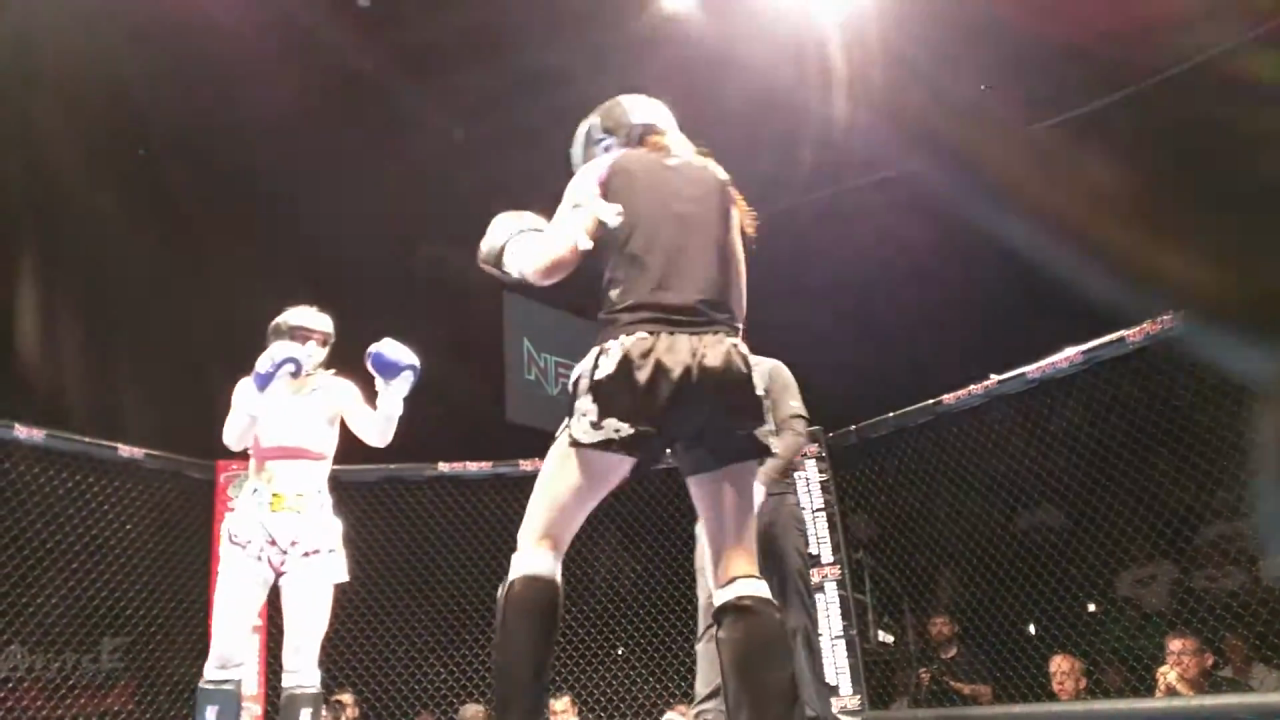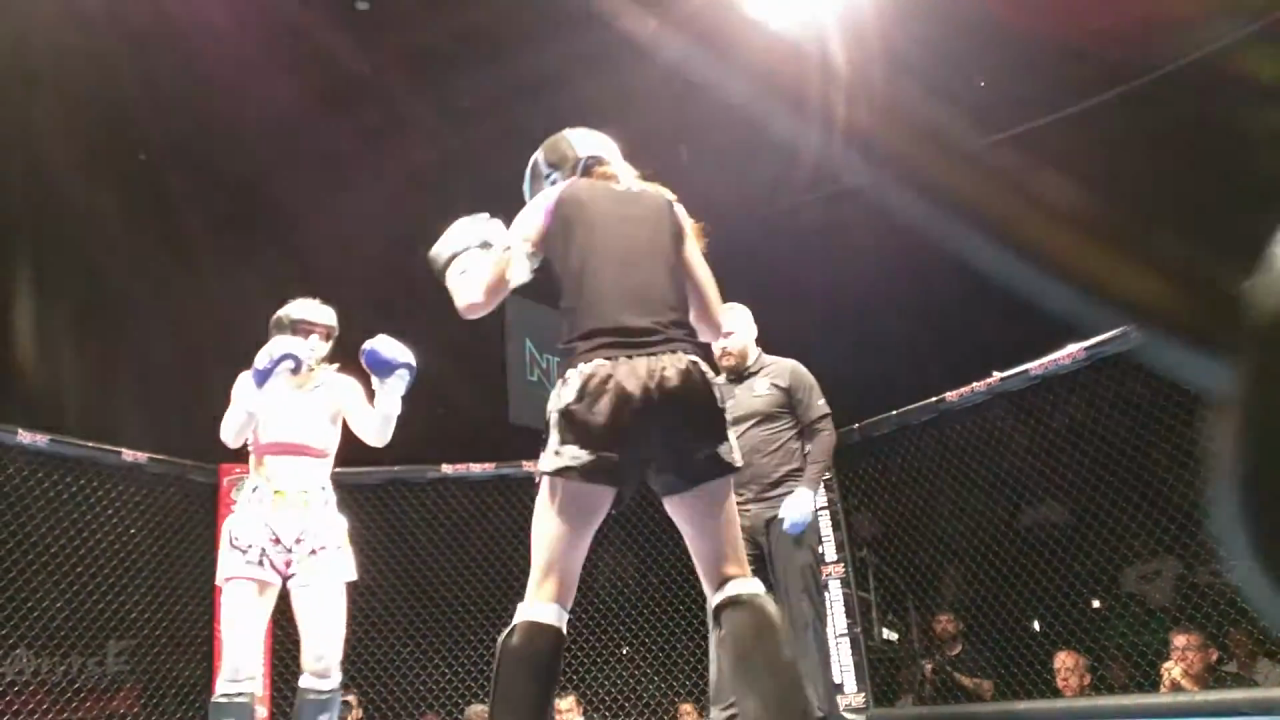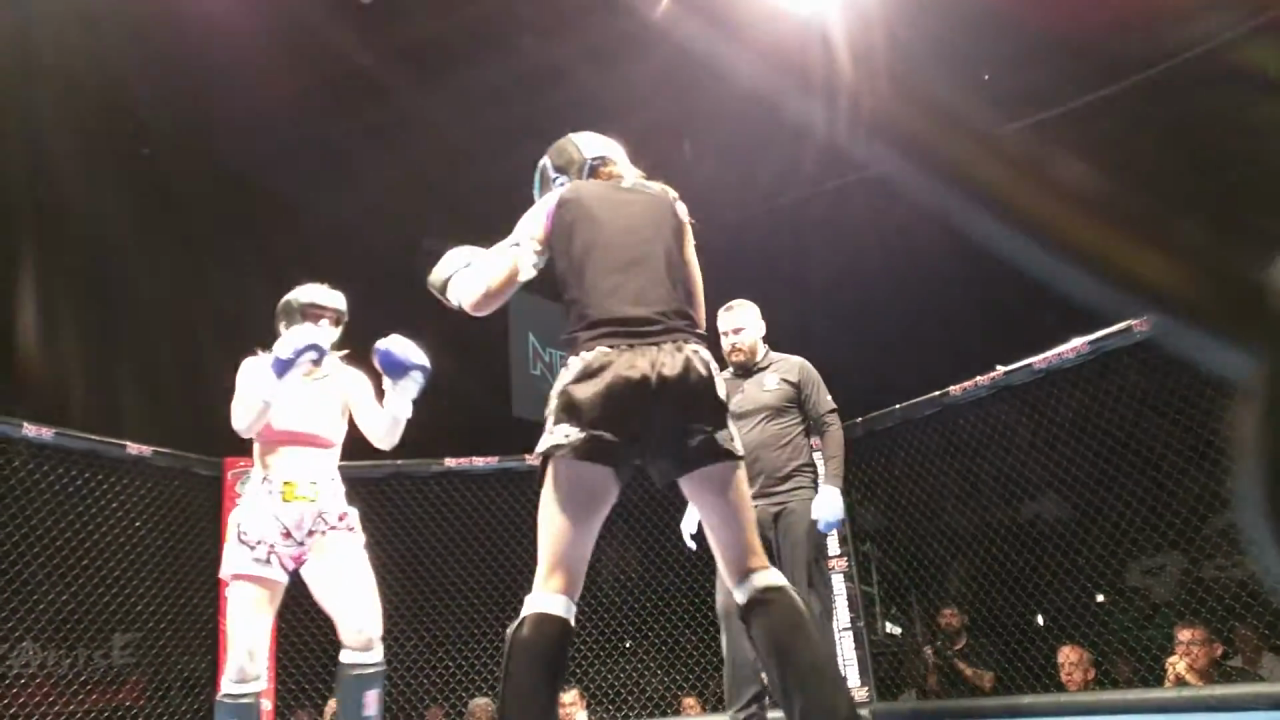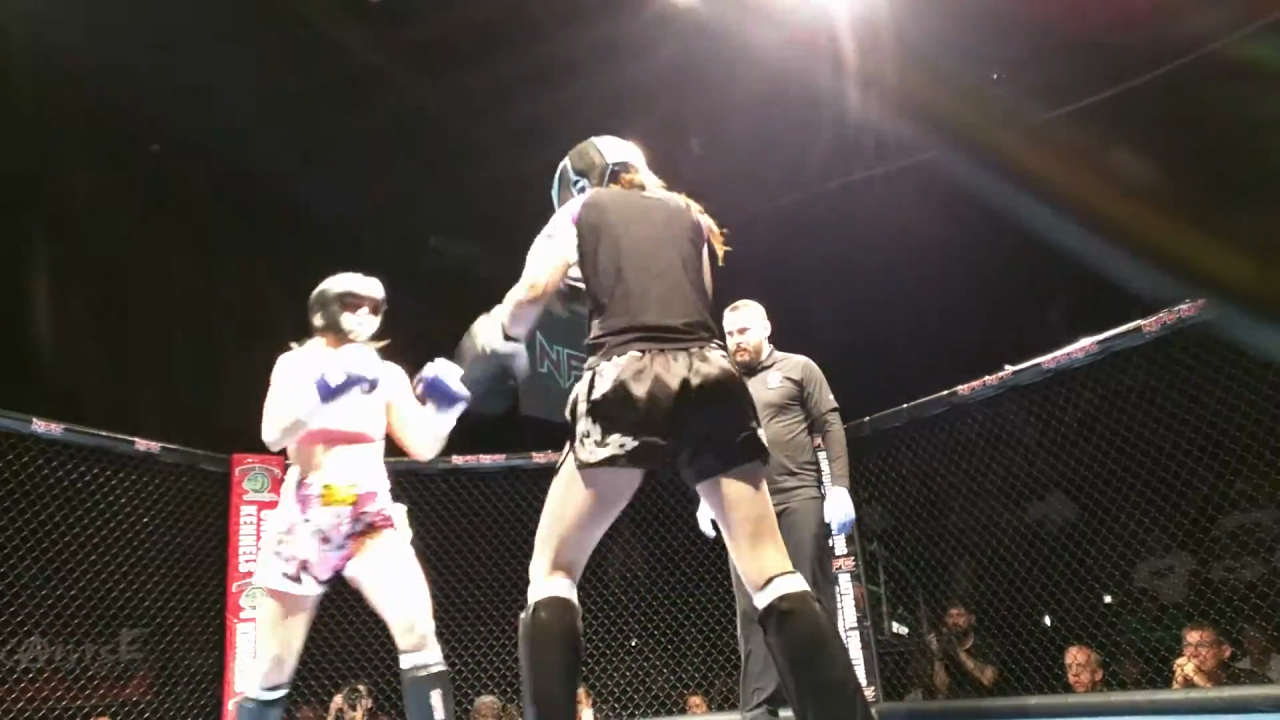
dt=0.2s
person 1, frame 1
left shoulder: (605, 169)
right shoulder: (715, 180)
left elbow: (550, 263)
left wrist: (513, 250)
left hip: (636, 362)
right hip: (721, 366)
left knee: (539, 543)
right knee: (738, 574)
person 1, frame 2
left shoulder: (553, 201)
right shoulder: (664, 204)
left elbow: (475, 300)
right elbow: (711, 322)
left wrist: (462, 254)
left hip: (599, 389)
right hip: (681, 383)
left knee: (547, 592)
right knee: (731, 580)
person 1, frame 3
left shoulder: (558, 202)
right shoulder: (666, 202)
left elbow: (482, 296)
left wrist: (453, 275)
left hip: (601, 381)
right hip: (685, 374)
left knee: (554, 584)
right knee: (748, 568)
person 1, frame 4
left shoulder: (581, 209)
right shoulder: (685, 214)
left elbow: (531, 295)
left wrist: (494, 330)
left hip: (627, 383)
right hip: (711, 380)
left knee: (552, 570)
right knee: (770, 571)
person 2, frame 1
left shoulder: (336, 391)
right shoulder: (251, 387)
left elbow: (378, 435)
right elbow: (233, 439)
left wrist: (393, 390)
right wrist: (262, 387)
left hip: (313, 527)
right hip: (254, 522)
left knee: (301, 661)
right knee: (226, 651)
person 2, frame 2
left shoulder: (339, 387)
right shoulder: (252, 382)
left elbow: (376, 435)
right elbow: (231, 436)
left wrist: (390, 389)
right wrist: (261, 384)
left hip: (317, 525)
right hip: (256, 522)
left knee: (323, 662)
right knee: (239, 666)
person 2, frame 3
left shoulder: (347, 379)
right shoulder: (257, 368)
left elbow: (384, 437)
right elbow: (243, 424)
left wrist: (402, 389)
right wrist: (280, 370)
left hip: (327, 516)
right hip: (265, 515)
left knee: (363, 633)
right knee: (245, 662)
person 2, frame 4
left shoulder: (387, 376)
right shoulder: (295, 365)
left elbow: (423, 447)
right elbow: (273, 435)
left wrist: (443, 411)
right wrist: (322, 392)
left hip: (370, 517)
right hip: (304, 520)
left knee: (417, 634)
right knee: (273, 670)
person 3, frame 1
left shoulder: (768, 371)
left elbow: (796, 432)
left wrist: (760, 484)
left hip: (772, 502)
left knee: (793, 613)
right knee: (714, 611)
person 3, frame 2
left shoulder: (787, 373)
right shoulder: (712, 391)
left elbow: (823, 429)
left wrist: (807, 489)
left hip: (788, 507)
right hip: (733, 515)
left knee: (802, 610)
person 3, frame 3
left shoulder: (795, 369)
left elbow: (829, 426)
left wrist: (831, 487)
right wrist: (694, 504)
left hip: (793, 504)
left knee: (808, 606)
right knee: (731, 607)
person 3, frame 4
left shoulder: (798, 368)
left elbow: (830, 427)
left wrist: (839, 486)
right wrist: (708, 496)
left hip: (799, 501)
left knee: (812, 604)
right knee: (751, 611)
